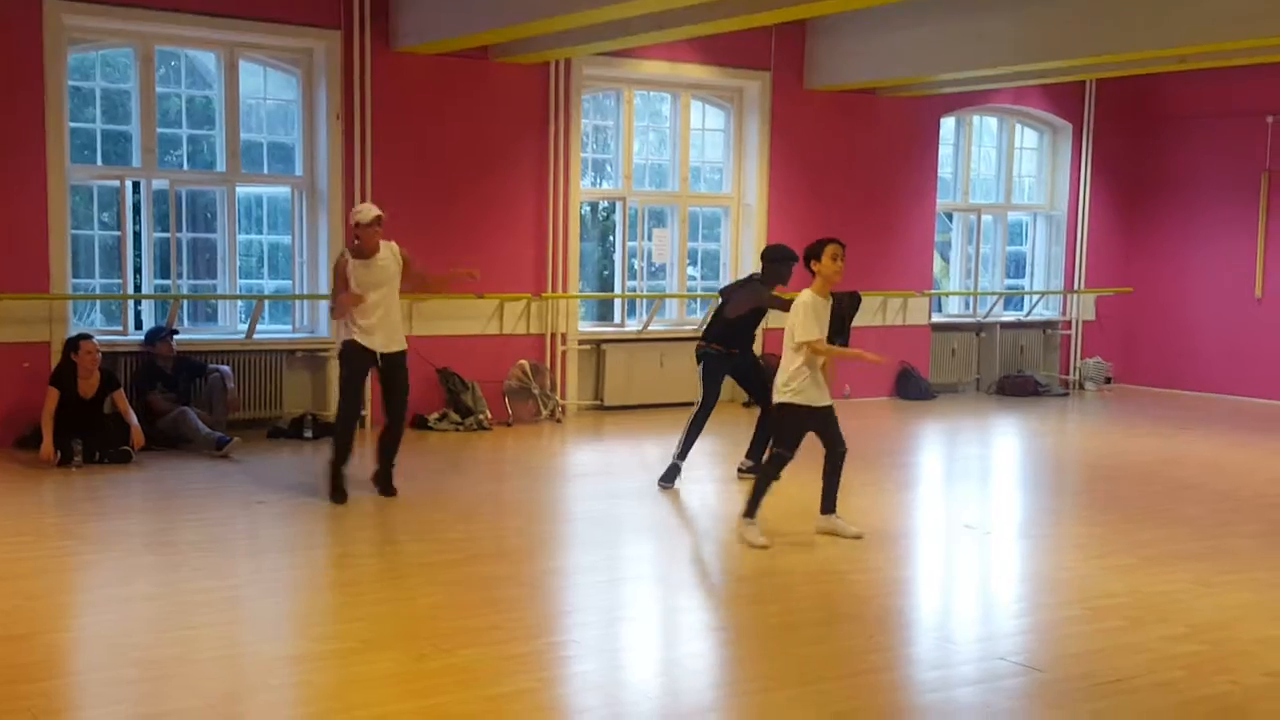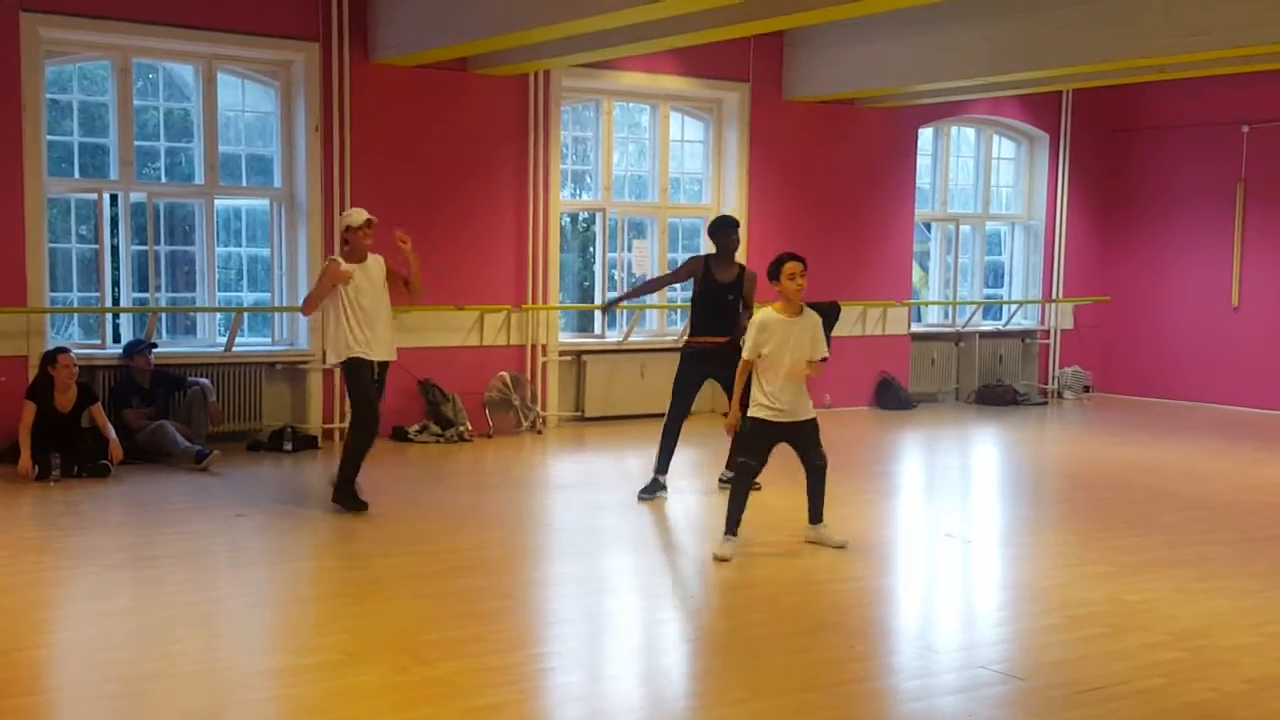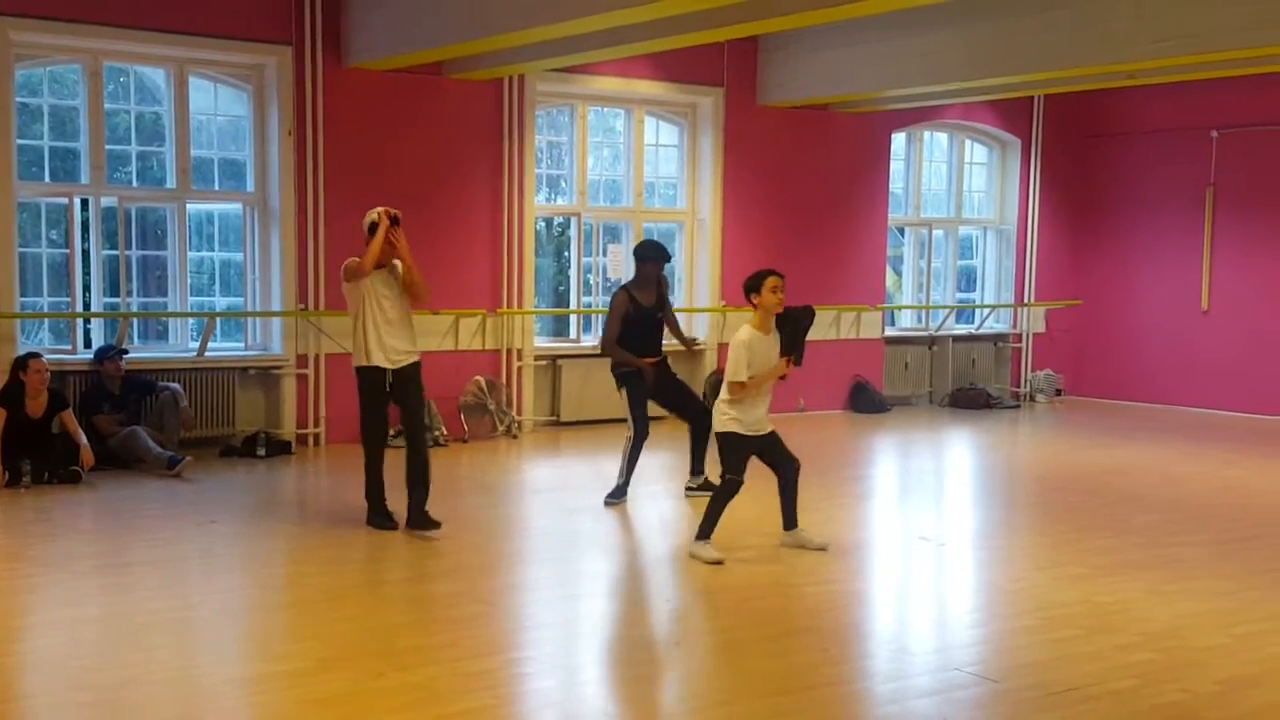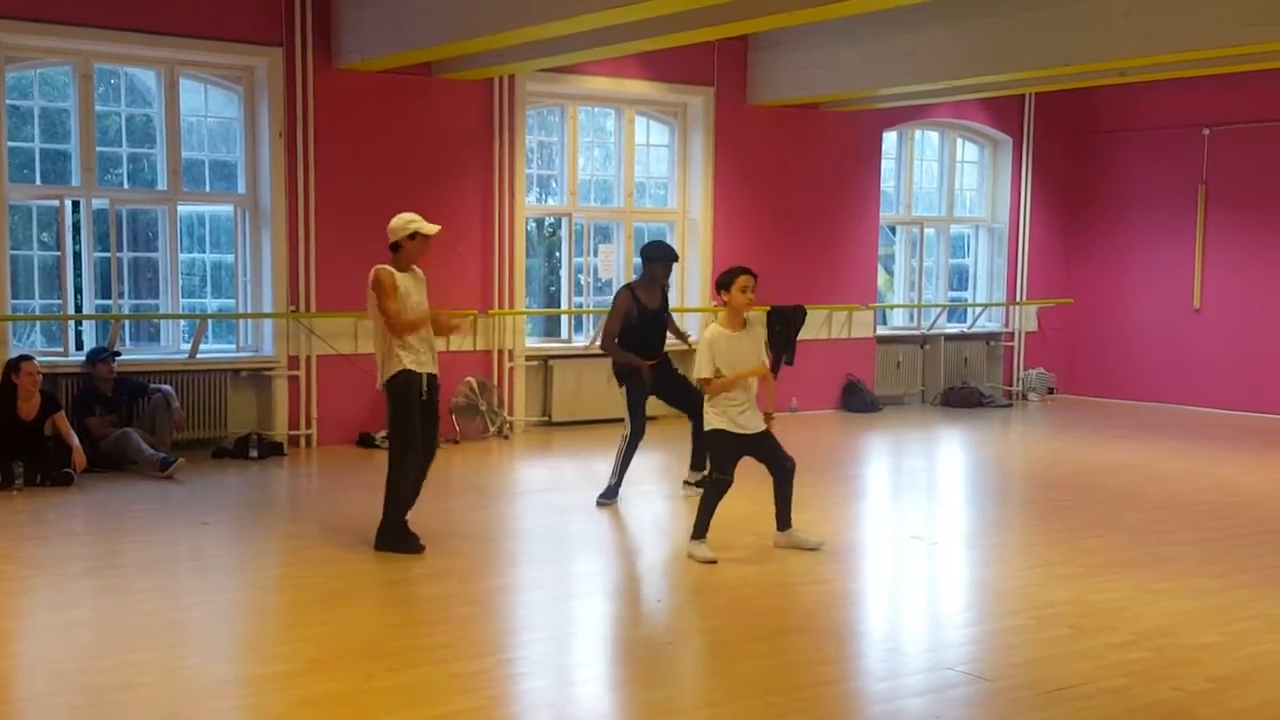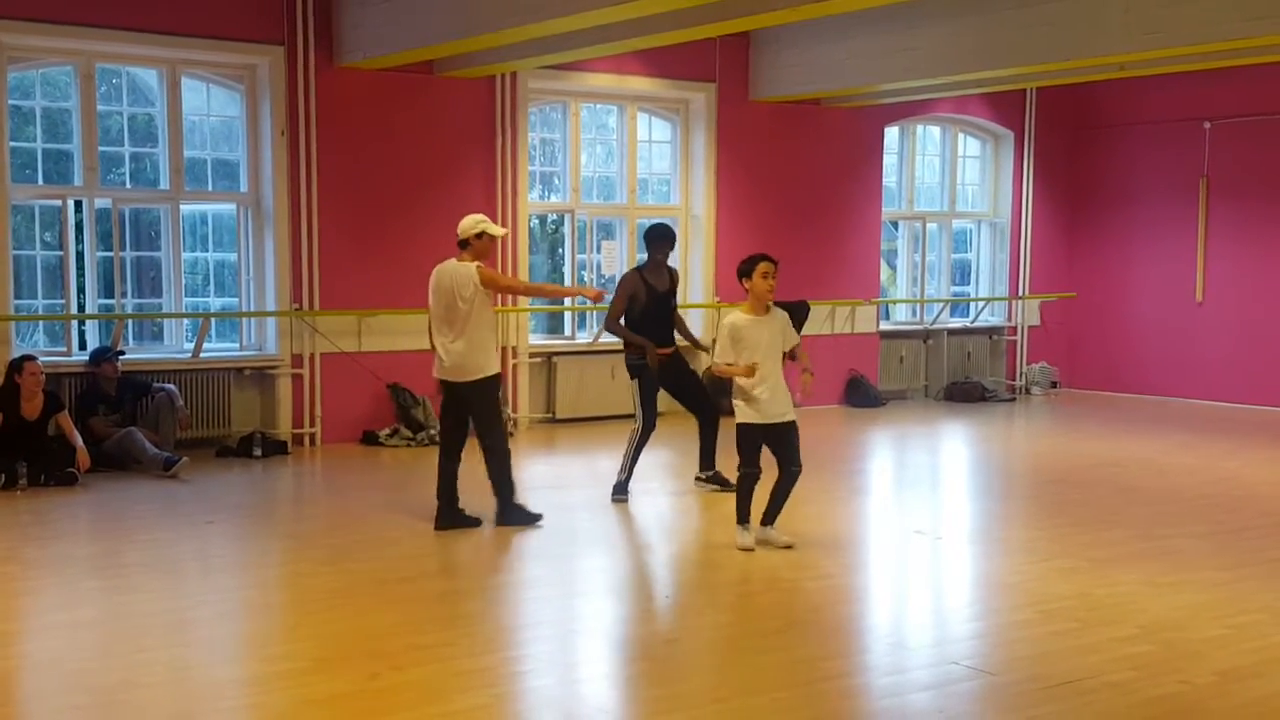
dt=1s
person 1, frame 1
left shoulder: (397, 253)
right shoulder: (345, 262)
left elbow: (422, 283)
right elbow: (335, 311)
left wrist: (459, 274)
right wrist: (340, 305)
left hip: (393, 343)
right hip: (357, 342)
left knee: (398, 411)
right knee: (349, 408)
left ankle: (385, 472)
right ankle: (337, 473)
person 1, frame 2
left shoulder: (380, 264)
right shoulder: (335, 266)
left elbow: (414, 291)
right elbow: (307, 309)
left wrist: (410, 256)
right wrist: (330, 282)
left hip: (381, 353)
right hip: (353, 353)
left knee: (369, 422)
right knee: (365, 417)
left ankle: (345, 487)
right ankle: (343, 485)
person 1, frame 3
left shoulder: (400, 268)
right shoulder: (353, 269)
left elbow: (422, 297)
right elbow: (366, 268)
left wrist: (406, 255)
right wrist: (383, 225)
left hip: (406, 360)
right hip: (372, 363)
left knee: (416, 433)
right knee: (374, 438)
left ankle: (417, 510)
right ankle: (376, 507)
person 1, frame 4
left shoulder: (419, 276)
right shoulder: (383, 275)
right elbow: (398, 325)
left wrist: (446, 324)
right wrist: (434, 317)
left hip: (427, 371)
right hip: (401, 372)
left knee: (425, 450)
right knee: (406, 452)
left ankle: (397, 520)
right ankle: (390, 531)
person 1, frame 5
left shoulder: (439, 273)
right shoulder: (479, 274)
left elbow: (433, 325)
right elbow: (530, 289)
right wrist: (579, 291)
left hip: (449, 369)
right hip: (479, 370)
left knee: (451, 441)
right knee: (495, 440)
left ankle: (448, 511)
right ankle: (507, 507)
person 2, frame 1
left shoulder: (827, 301)
right shoulder: (805, 302)
right elbow: (815, 347)
left wrist: (826, 368)
right wrist: (856, 354)
left hip: (818, 393)
right hip: (794, 393)
left knee: (837, 449)
right knee: (780, 455)
left ankle: (828, 516)
right ankle: (748, 520)
person 2, frame 2
left shoulder: (813, 320)
right shoulder: (762, 320)
left elbow: (817, 363)
right elbow: (745, 364)
left wrist: (807, 371)
right wrist: (734, 408)
left hip: (800, 411)
right hip: (764, 410)
left knee: (817, 463)
right knee: (746, 469)
left ankle: (815, 526)
right ankle: (729, 536)
person 2, frame 3
left shoulder: (773, 335)
right shoulder: (743, 340)
right elbow: (735, 389)
right wrist: (772, 374)
left hip: (759, 423)
right hip: (733, 424)
left knee: (790, 468)
right knee: (732, 482)
left ankle: (791, 531)
right ankle: (700, 541)
person 2, frame 4
left shoulder: (755, 330)
right shoulder: (711, 337)
left elbow: (765, 372)
right elbow: (708, 386)
left wrist: (769, 411)
right wrist: (747, 373)
left hip: (752, 420)
right hip: (722, 422)
left knee: (785, 466)
right knee: (720, 480)
left ankle: (785, 531)
right ankle: (697, 540)
person 2, frame 5
left shoulder: (781, 317)
right shoulder: (732, 323)
left elbow: (795, 347)
right elbow: (717, 367)
left wrist: (806, 371)
right wrist: (739, 371)
left hip: (781, 409)
right hip: (749, 410)
left knee: (792, 468)
right knee: (750, 472)
left ankle: (766, 527)
right ankle: (743, 526)
person 3, frame 1
left shoulder: (758, 283)
right shoulder: (755, 291)
left elbow: (725, 293)
right elbow: (789, 306)
left wrist: (738, 317)
left hip: (740, 352)
right hip: (713, 352)
left knee: (772, 402)
right knee: (706, 404)
left ankle: (751, 463)
right ankle: (676, 464)
person 3, frame 2
left shoulder: (747, 276)
right shoulder: (699, 265)
right elbow: (661, 282)
left wrist: (745, 319)
right wrist: (621, 298)
left hip: (730, 351)
right hip: (697, 350)
right knee: (677, 413)
right ankle: (659, 477)
person 3, frame 3
left shoulder: (660, 285)
right shoulder: (622, 298)
right elbow: (608, 346)
left wrist: (683, 340)
right wrist: (641, 365)
left hip: (659, 366)
right hip: (631, 371)
left knee: (701, 416)
right knee: (639, 429)
left ankle: (696, 480)
right ankle: (621, 486)
person 3, frame 4
left shoulder: (662, 288)
right shoulder: (626, 297)
right elbow: (607, 343)
left wrist: (678, 333)
right wrist: (640, 365)
left hip: (660, 364)
right hip: (632, 370)
left knee: (701, 409)
right knee: (635, 429)
left ankle: (695, 477)
right ankle: (613, 487)
person 3, frame 5
left shoulder: (672, 275)
right shoulder: (632, 280)
right elbow: (611, 323)
left wrist: (694, 341)
right wrist: (644, 343)
left hip: (672, 358)
right hip: (642, 361)
left knee: (708, 408)
right knee: (646, 423)
left ankle: (707, 473)
right ankle: (622, 482)
